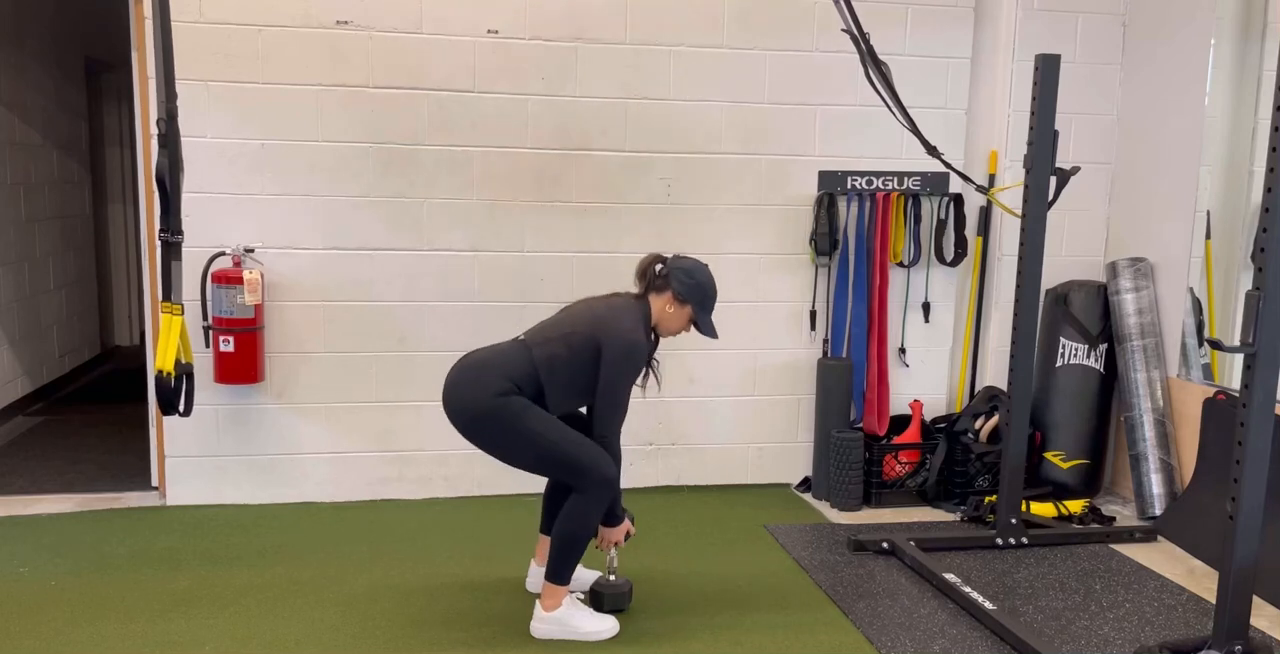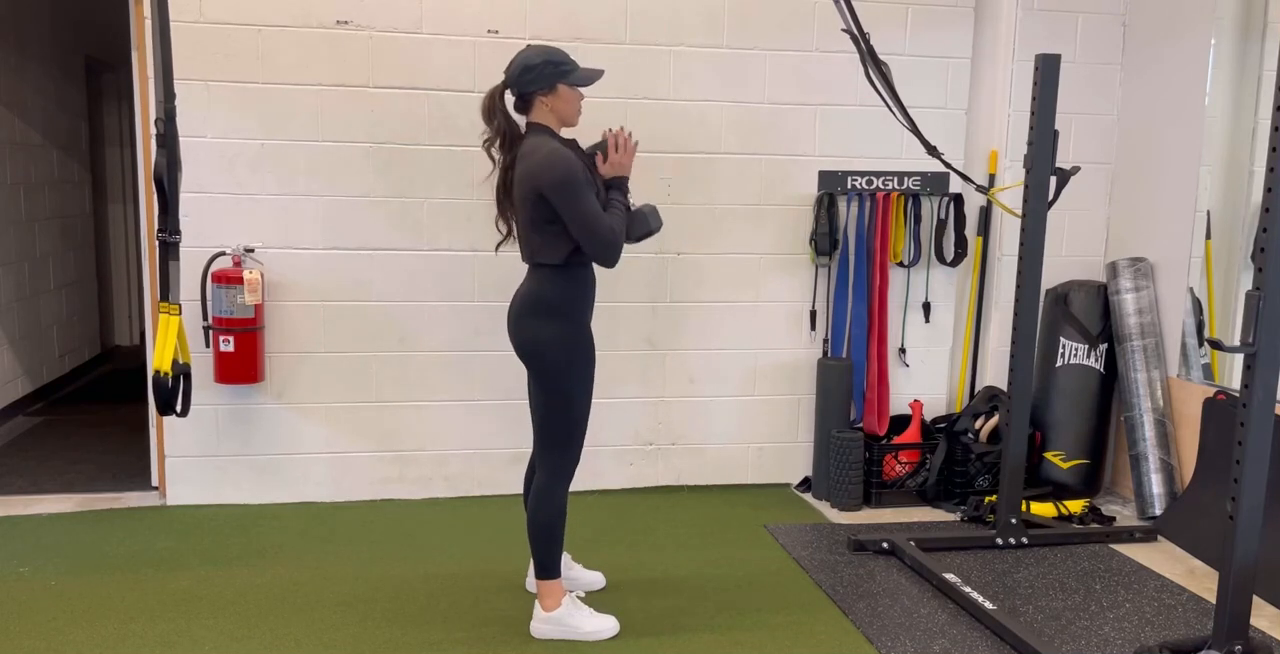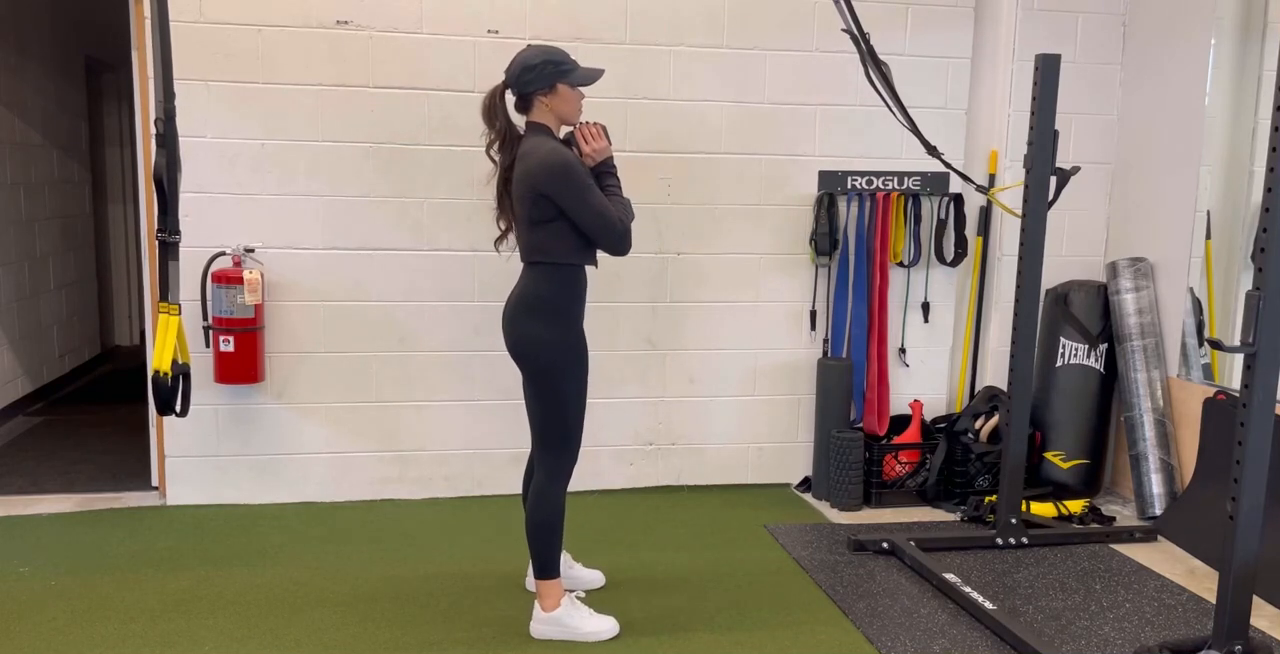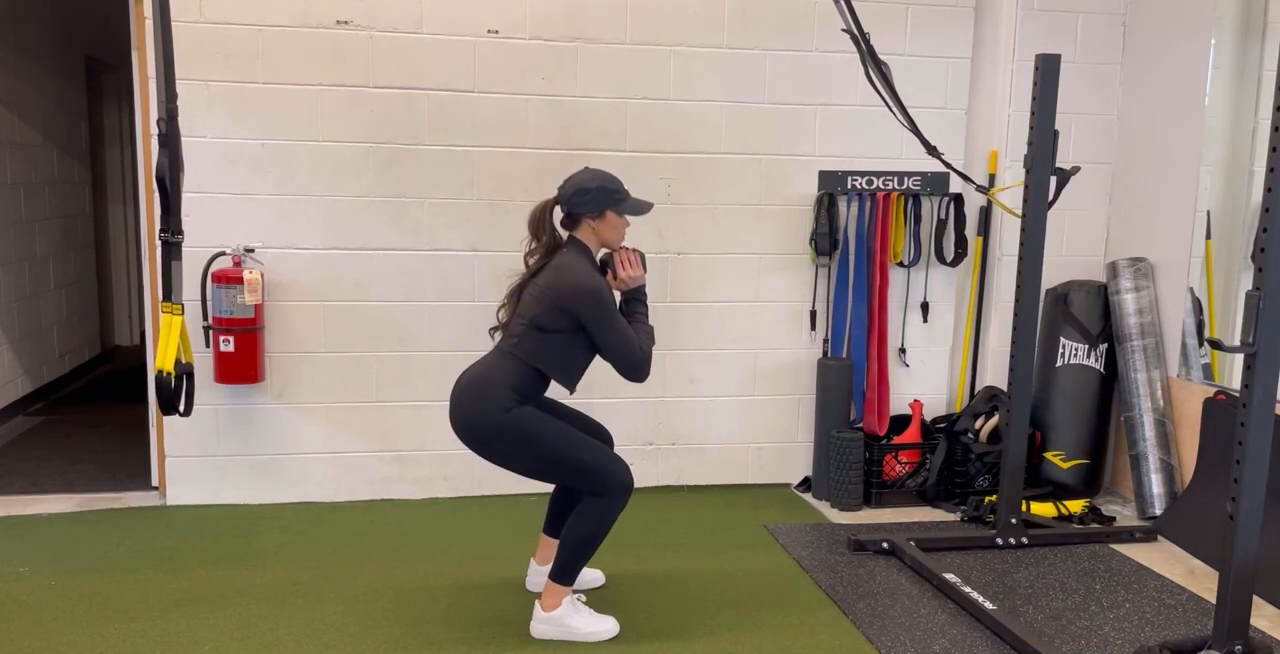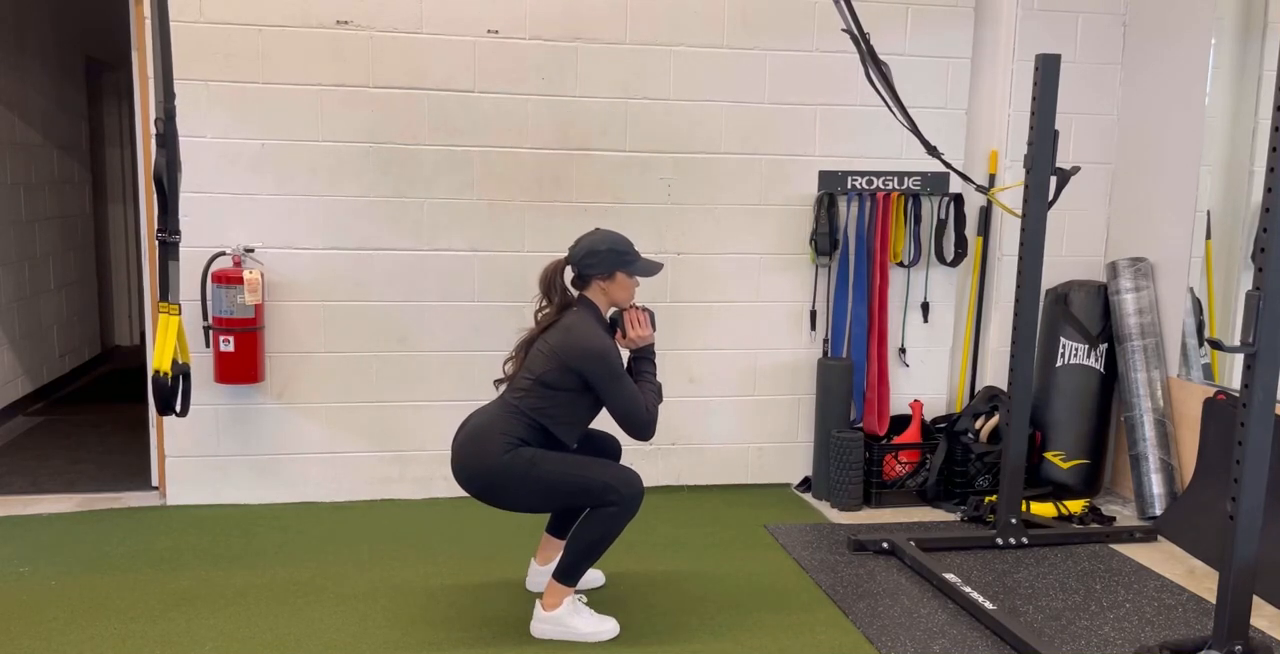
dt=1s
person 1, frame 1
left shoulder: (622, 312)
right shoulder: (627, 336)
left elbow: (596, 422)
right elbow: (608, 428)
right wrist: (613, 514)
left hip: (483, 381)
right hip: (483, 397)
left knee: (578, 448)
right knee: (595, 474)
left ankle: (545, 564)
right ankle: (552, 608)
person 1, frame 2
left shoulder: (535, 152)
right shoulder: (553, 159)
right elbow: (606, 248)
left wrist: (601, 179)
right wrist: (616, 182)
left hip: (544, 310)
right hip: (556, 318)
left knee: (552, 450)
right knee: (559, 457)
left ankle: (547, 565)
right ankle: (550, 607)
person 1, frame 3
left shoulder: (535, 152)
right shoulder: (552, 159)
left elbow: (581, 219)
right elbow: (617, 237)
left wrist: (590, 169)
right wrist: (602, 169)
left hip: (539, 312)
right hip: (548, 319)
left knee: (551, 449)
right knee: (557, 456)
left ankle: (548, 564)
right ankle: (550, 607)
person 1, frame 4
left shoulder: (566, 265)
right shoulder: (581, 281)
left elbow: (605, 333)
right elbow: (636, 365)
left wrist: (617, 292)
right wrist: (634, 295)
left hip: (490, 396)
right hip: (490, 410)
left knee: (594, 446)
right knee: (612, 478)
left ankle: (546, 562)
right ankle: (553, 608)
person 1, frame 5
left shoulder: (575, 322)
right shoulder: (589, 341)
left elbow: (622, 401)
right elbow: (641, 425)
left wrist: (628, 350)
right wrist: (643, 353)
left hip: (491, 440)
right hip: (492, 459)
left knee: (604, 452)
right knee: (623, 489)
left ankle: (546, 563)
right ankle: (554, 608)
